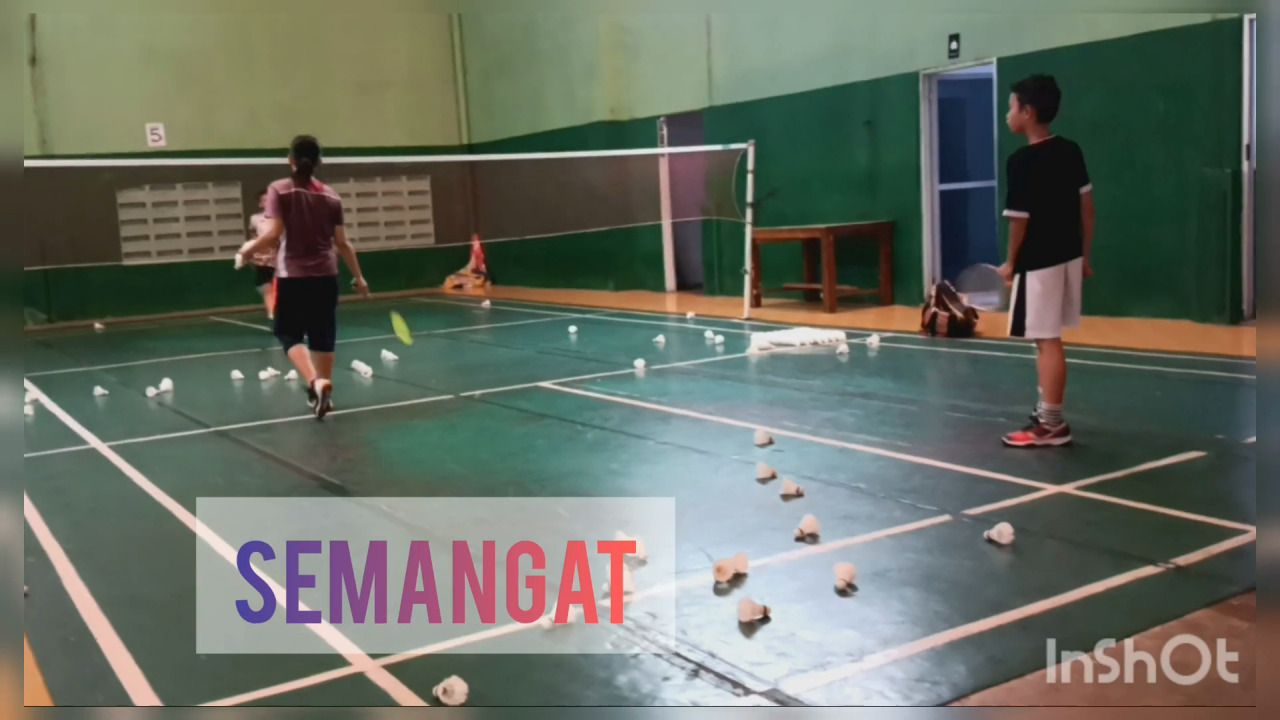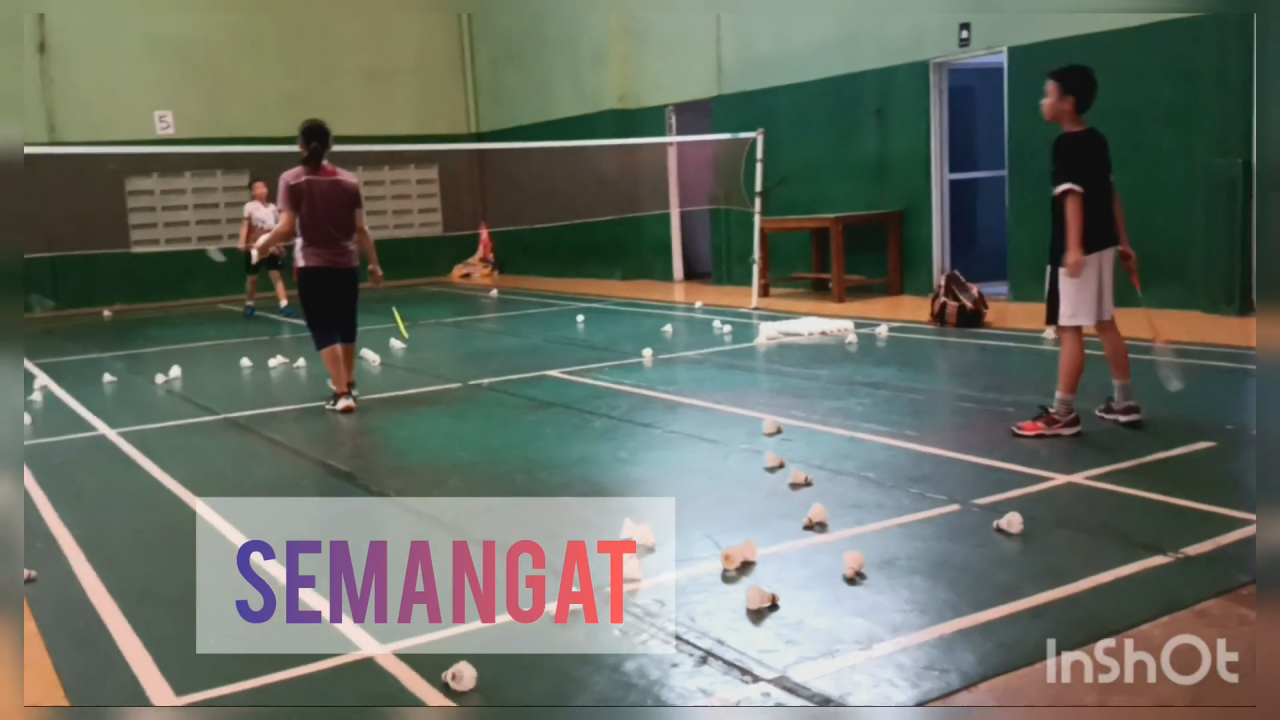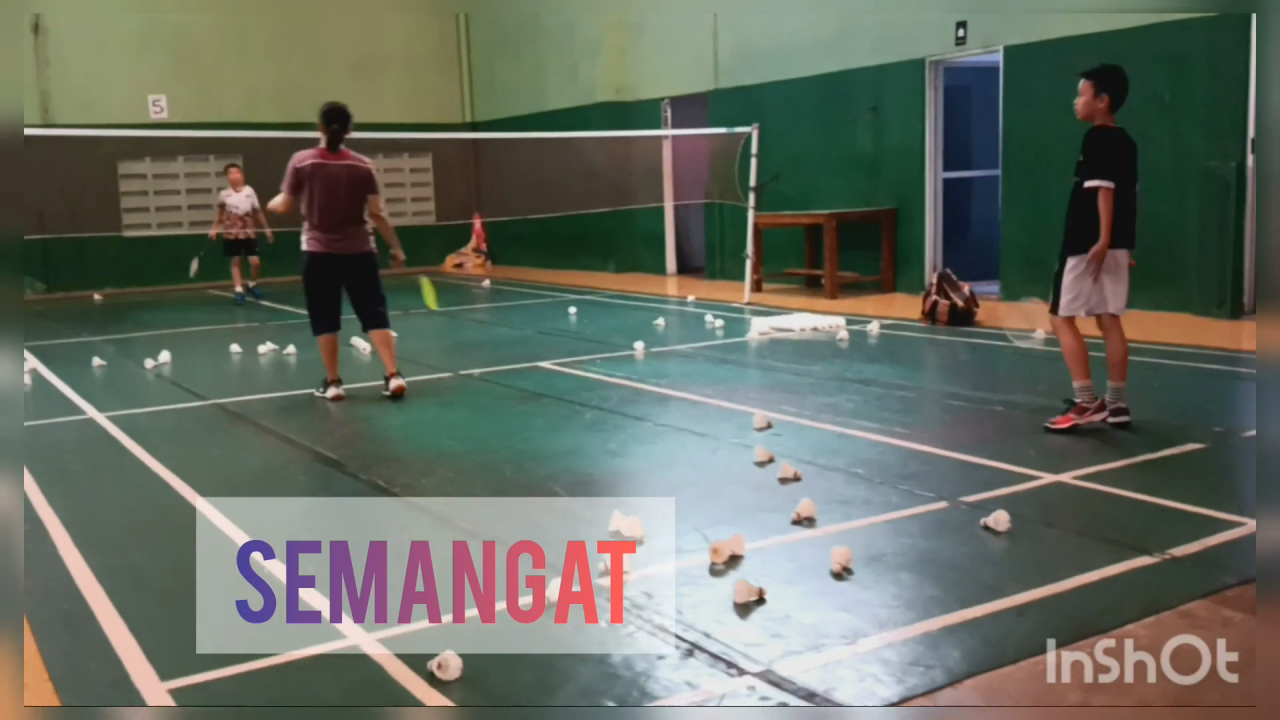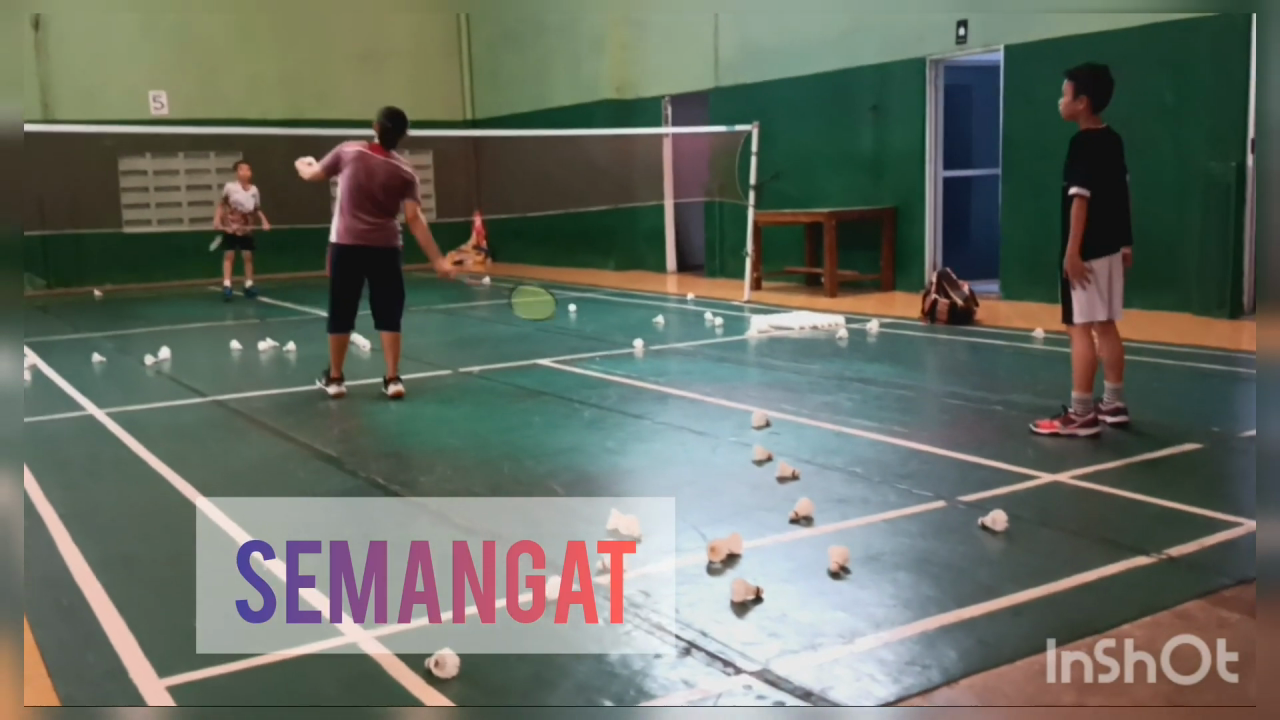
dt=0.5s
person 1, frame 1
left shoulder: (1021, 161)
right shoulder: (1070, 151)
left elbow: (1019, 220)
right elbow: (1087, 206)
left wrist: (1010, 263)
right wrist: (1085, 255)
left hip: (1040, 260)
right hip: (1068, 255)
left knee: (1046, 339)
right knee: (1049, 336)
left ankle: (1051, 425)
right ankle: (1048, 409)
person 1, frame 2
left shoulder: (1067, 144)
right shoulder: (1097, 140)
left elbow: (1073, 196)
right elbow: (1111, 195)
left wrist: (1073, 246)
right wrist: (1124, 242)
left hip: (1083, 248)
right hip: (1103, 244)
left knee: (1069, 329)
right knee: (1105, 323)
left ankle: (1062, 414)
right ankle: (1124, 401)
person 1, frame 3
left shoulder: (1097, 138)
right shoulder: (1125, 141)
left elbow: (1104, 191)
left wrist: (1103, 240)
left hip: (1087, 246)
right hip: (1118, 245)
left knee: (1062, 319)
right knee: (1109, 321)
left ankle: (1088, 401)
right ankle: (1116, 403)
person 1, frame 4
left shoulder: (1082, 143)
right shoulder: (1111, 140)
left elbow: (1080, 200)
left wrist: (1071, 251)
right wrist: (1125, 244)
left hip: (1088, 251)
right hip: (1111, 246)
left knee: (1080, 329)
right knee: (1105, 325)
left ankle: (1081, 414)
right ankle: (1114, 404)
person 2, frame 1
left shoulder: (279, 189)
right shoulder: (330, 196)
left elbow: (273, 234)
right elbow: (341, 242)
left wrist: (249, 249)
right wrist: (358, 276)
left hip: (292, 275)
right hip: (325, 275)
left knee: (290, 334)
right knee: (323, 335)
left ankle: (316, 383)
right ankle: (320, 391)
person 2, frame 2
left shoulder: (291, 180)
right shoulder: (348, 180)
left elbow: (287, 228)
right elbow: (361, 228)
left wrist: (264, 244)
right wrist: (374, 264)
left hip: (312, 265)
right hip: (346, 264)
left knee: (325, 330)
right knee: (346, 327)
left ankle: (342, 395)
right ankle: (347, 384)
person 2, frame 3
left shoulder: (302, 161)
right shoulder: (362, 166)
left elbow: (287, 204)
right elbow: (376, 213)
left wrist: (274, 203)
right wrist: (396, 247)
left hip: (319, 252)
right hip: (359, 250)
left knee: (325, 319)
right knee: (374, 313)
left ankle: (333, 383)
right ankle: (394, 375)
person 2, frame 4
left shoulder: (350, 150)
right shoulder: (404, 171)
left elbow: (313, 174)
right elbow: (414, 218)
left wrist: (301, 164)
right wrist: (437, 258)
left hip: (347, 244)
right hip: (386, 246)
left knee: (341, 313)
right knee: (388, 315)
left ankle: (334, 379)
right ankle: (393, 379)
